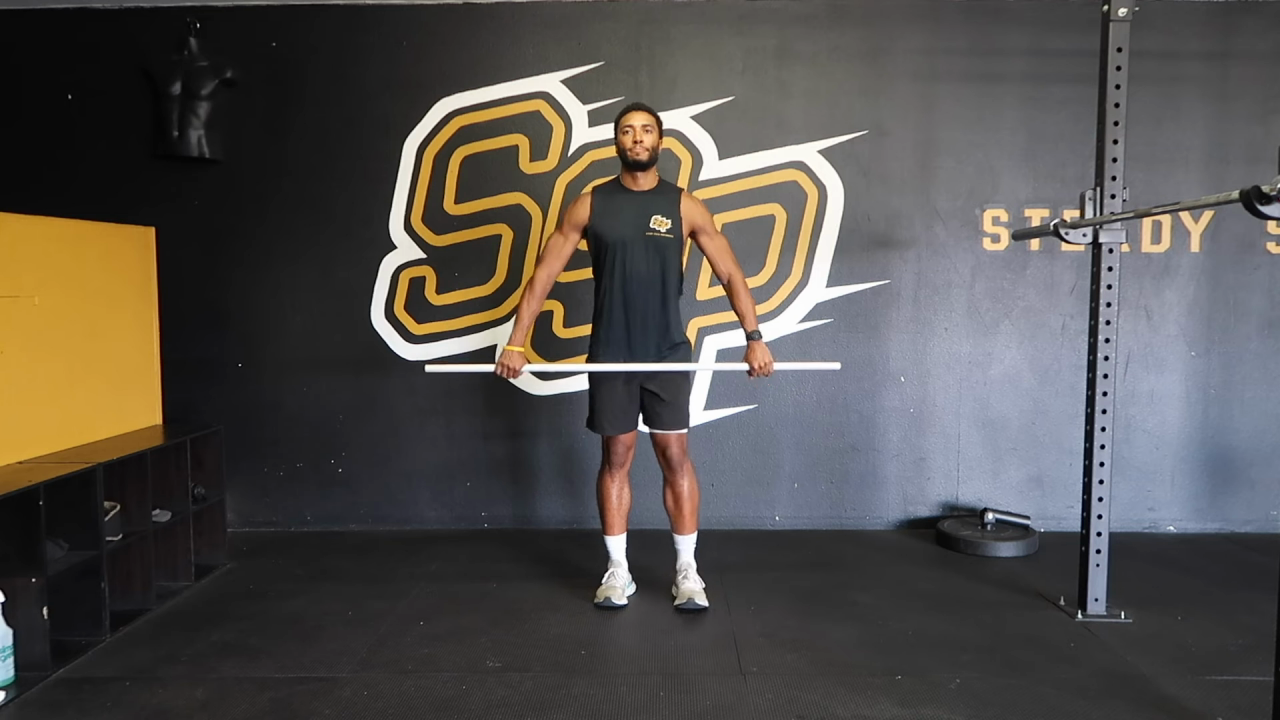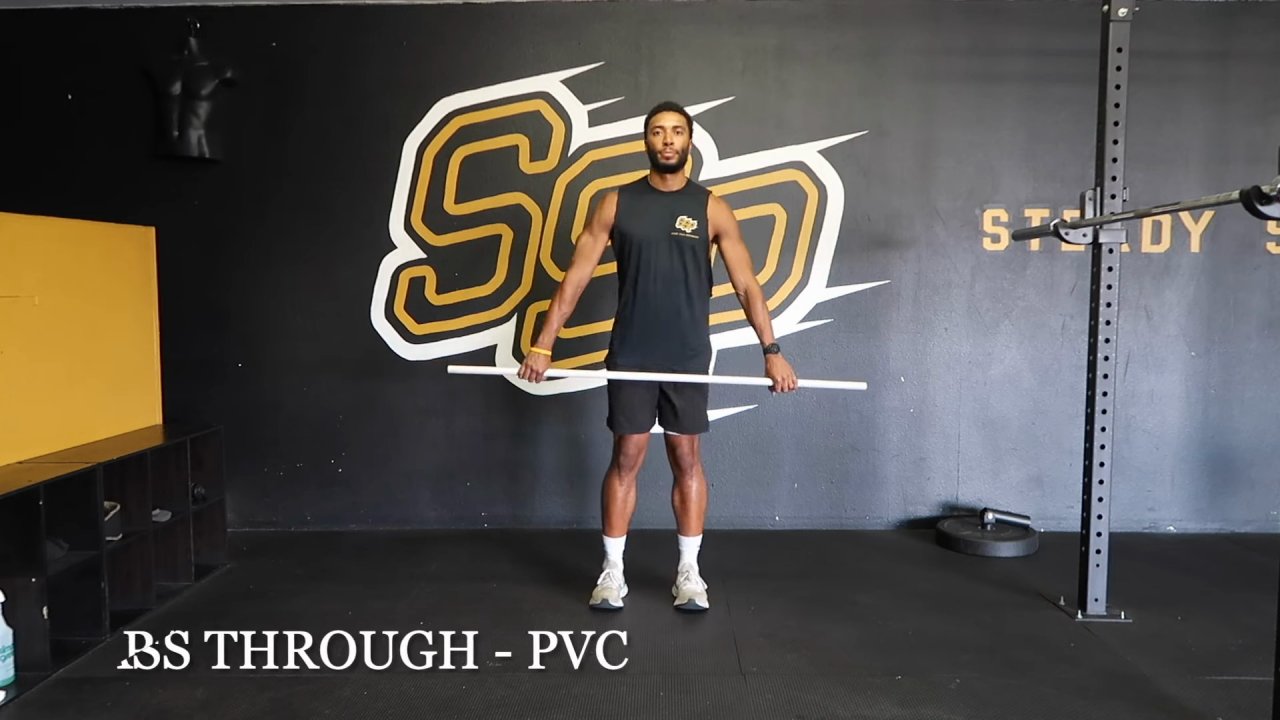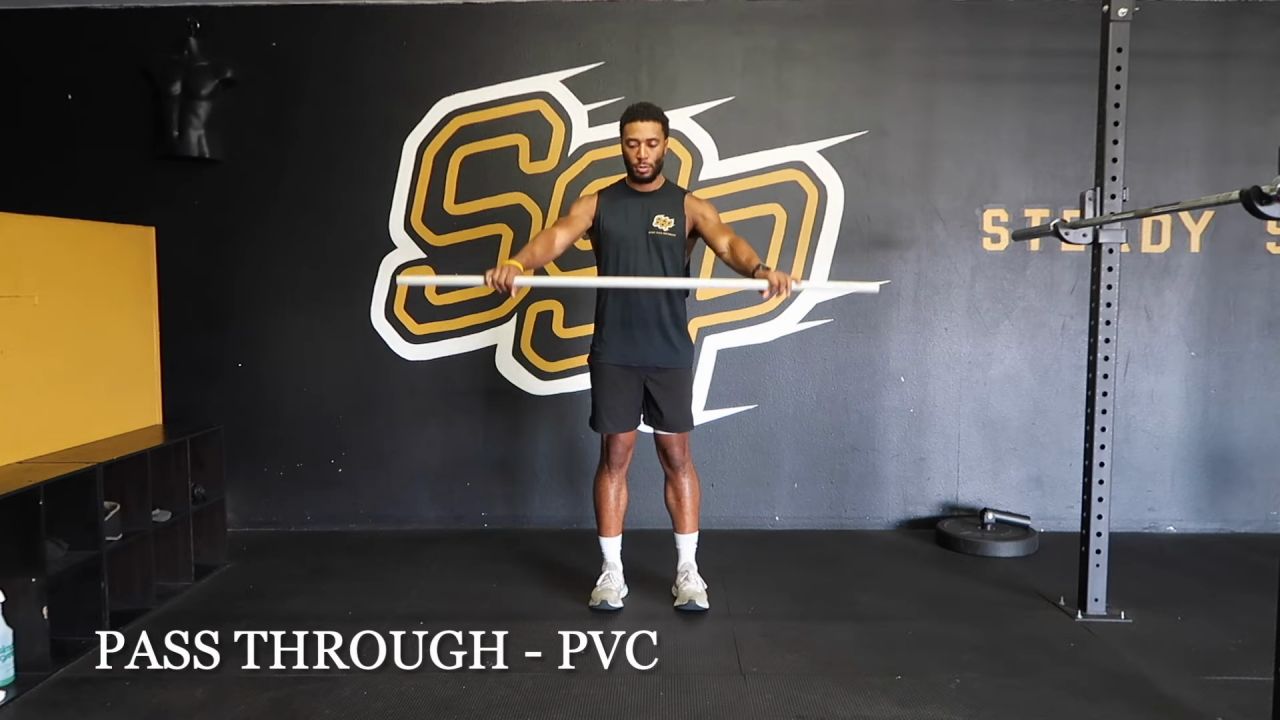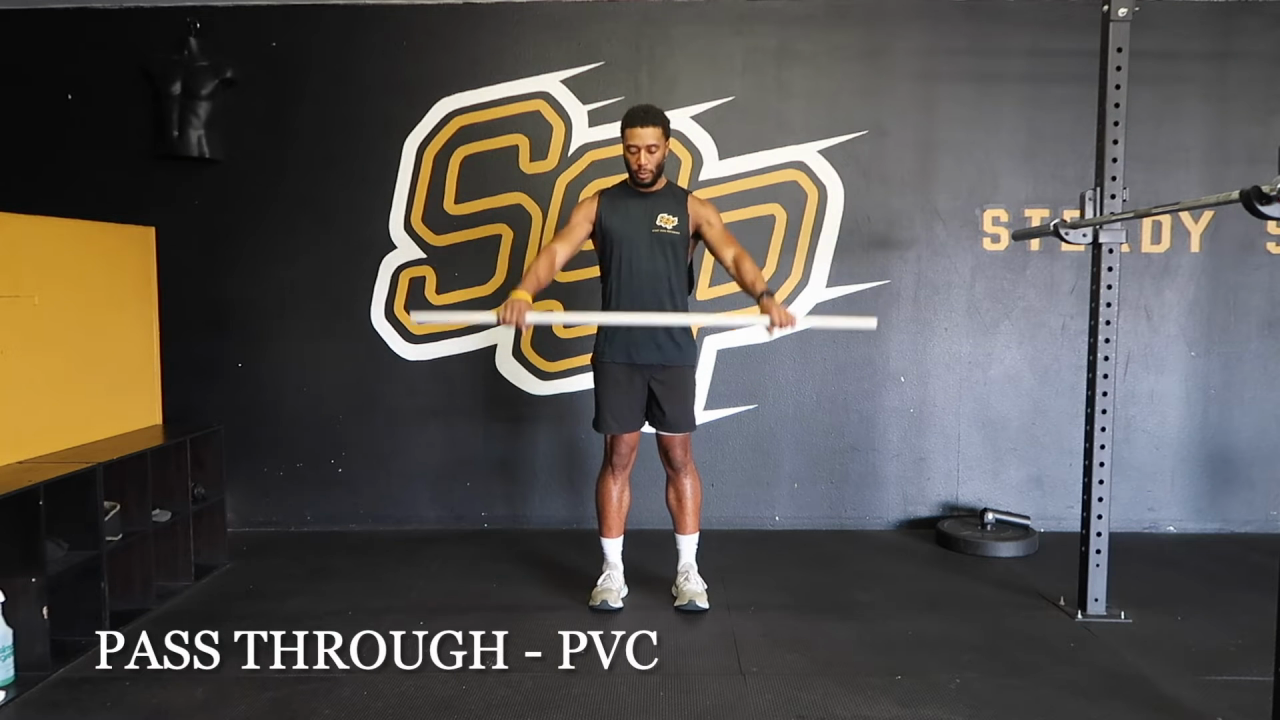
dt=0.7s
person 1, frame 1
left shoulder: (685, 206)
right shoulder: (589, 205)
left elbow: (729, 272)
right elbow: (544, 274)
left wrist: (754, 338)
right wrist: (516, 341)
left hip: (668, 353)
right hip: (610, 354)
left knee: (676, 457)
right knee: (615, 458)
left ankle: (687, 570)
right ankle: (617, 570)
person 1, frame 2
left shoulder: (712, 208)
right shoulder: (616, 204)
left elbow: (746, 285)
right elbow: (575, 277)
left wrist: (772, 351)
right wrist: (542, 345)
left hip: (687, 356)
right hip: (630, 354)
left knee: (686, 460)
right knee: (626, 459)
left ankle: (688, 571)
right ankle: (612, 572)
person 1, frame 3
left shoulder: (689, 206)
right shoulder: (597, 203)
left elbow: (728, 242)
right elbow: (554, 237)
left wrist: (762, 268)
right wrist: (515, 265)
left hip: (670, 353)
right hip: (614, 353)
left knee: (677, 458)
right knee: (614, 458)
left ankle: (687, 570)
right ankle: (612, 571)
person 1, frame 4
left shoulder: (692, 206)
right shoulder: (598, 205)
left elbow: (732, 253)
right elbow: (556, 250)
left wrist: (765, 296)
right wrist: (523, 293)
left hip: (673, 354)
right hip: (616, 354)
left knee: (679, 459)
right knee: (617, 458)
left ankle: (687, 571)
right ankle: (612, 572)
